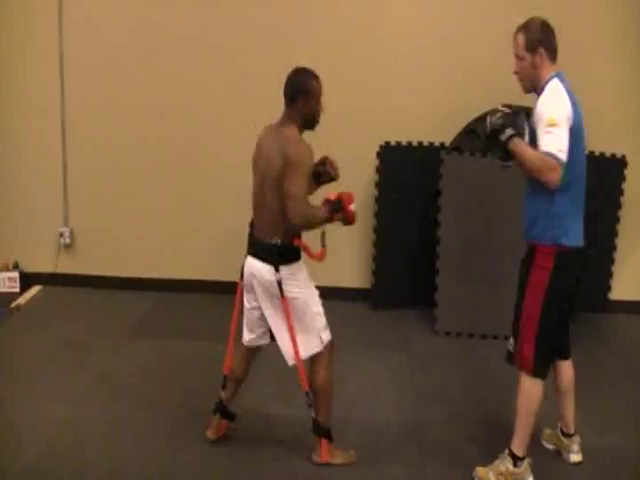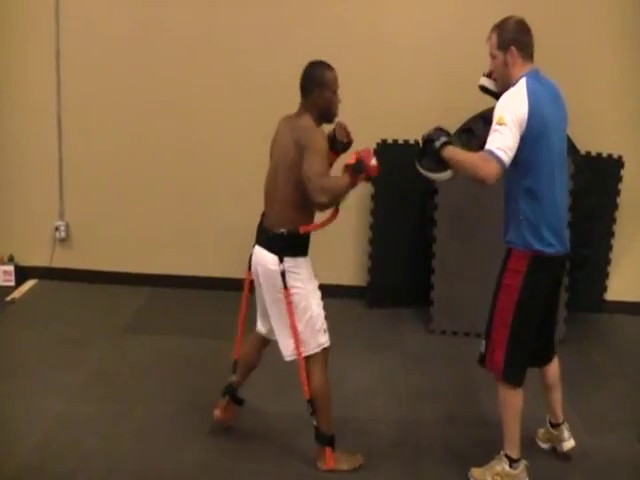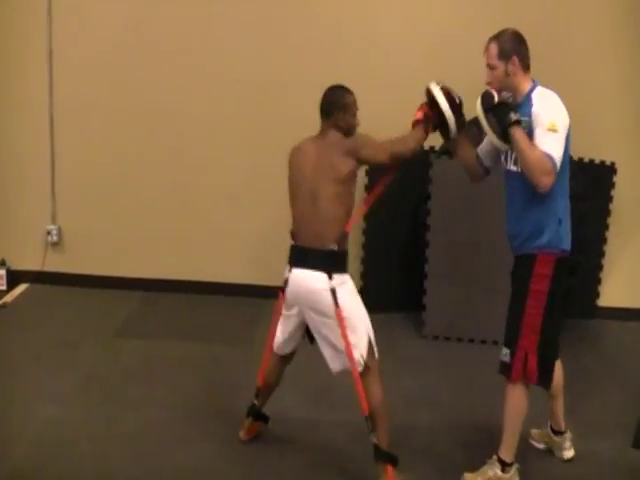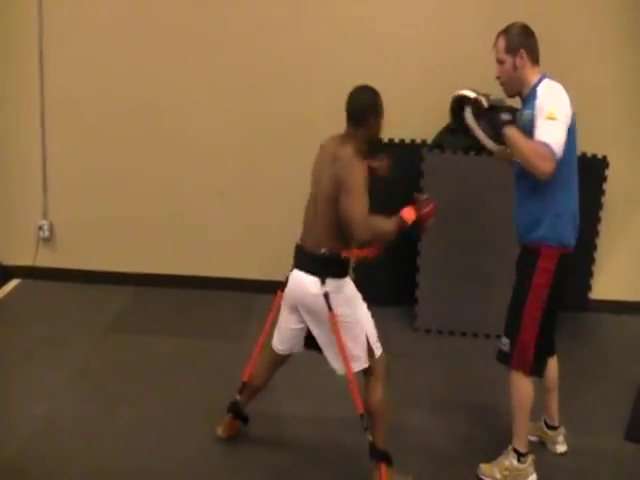
dt=0.5s
person 1, frame 1
left shoulder: (552, 98)
right shoulder: (557, 96)
left elbow: (550, 173)
left wrist: (508, 137)
right wrist: (514, 136)
left hip: (549, 243)
right hip: (566, 241)
left knee: (530, 354)
right knee: (558, 344)
right ankle: (568, 436)
person 1, frame 2
left shoulder: (516, 99)
right shoulder: (551, 93)
left elbow: (489, 170)
left wrist: (443, 145)
left hip: (529, 247)
right hip: (554, 244)
left knee: (505, 357)
right knee: (542, 344)
right ankle: (558, 427)
person 1, frame 3
left shoulder: (546, 105)
right shoulder: (516, 109)
left elbow: (545, 177)
right elbow: (476, 170)
left wrist: (512, 125)
right wrist: (457, 131)
left hip: (545, 250)
right hip: (530, 249)
left knee: (519, 360)
right knee: (543, 347)
right ankle: (559, 433)
person 1, frame 4
left shoulder: (551, 95)
right shoulder: (531, 101)
left elbow: (543, 166)
right elbow: (522, 162)
left wrist: (503, 123)
right wrist: (499, 132)
left hip: (547, 243)
right hip: (544, 240)
left knee: (520, 353)
right knee: (541, 342)
right ankle: (552, 428)
person 2, frame 1
left shoulder: (268, 135)
right shoulder: (297, 148)
right elbow: (297, 215)
left wrist: (317, 178)
right wrist: (334, 208)
left hip: (255, 256)
right hip: (282, 264)
left knee: (250, 342)
right knee: (321, 350)
left ankle: (219, 419)
right ankle: (324, 444)
person 2, frame 2
left shoulder: (286, 125)
right shoulder: (311, 134)
right elbow: (320, 194)
left wrist: (334, 149)
right wrist: (355, 171)
left hip: (265, 246)
right hip: (287, 256)
left knee: (263, 333)
right knee: (316, 353)
left ankle: (227, 401)
right ankle: (328, 451)
person 2, frame 3
left shoulder: (297, 152)
right shoulder: (350, 146)
right elbow: (403, 149)
right wrist: (422, 120)
left hip: (299, 271)
right hip: (330, 277)
left knee: (282, 351)
right knee: (370, 371)
left ankle: (253, 420)
person 2, frame 4
left shoulder: (331, 145)
right shoulder: (350, 166)
right elbow: (361, 233)
left wrist: (372, 169)
right wrist: (407, 216)
left hip: (300, 271)
right hip: (328, 282)
left knee: (277, 353)
right knee: (375, 369)
left ankle: (232, 418)
